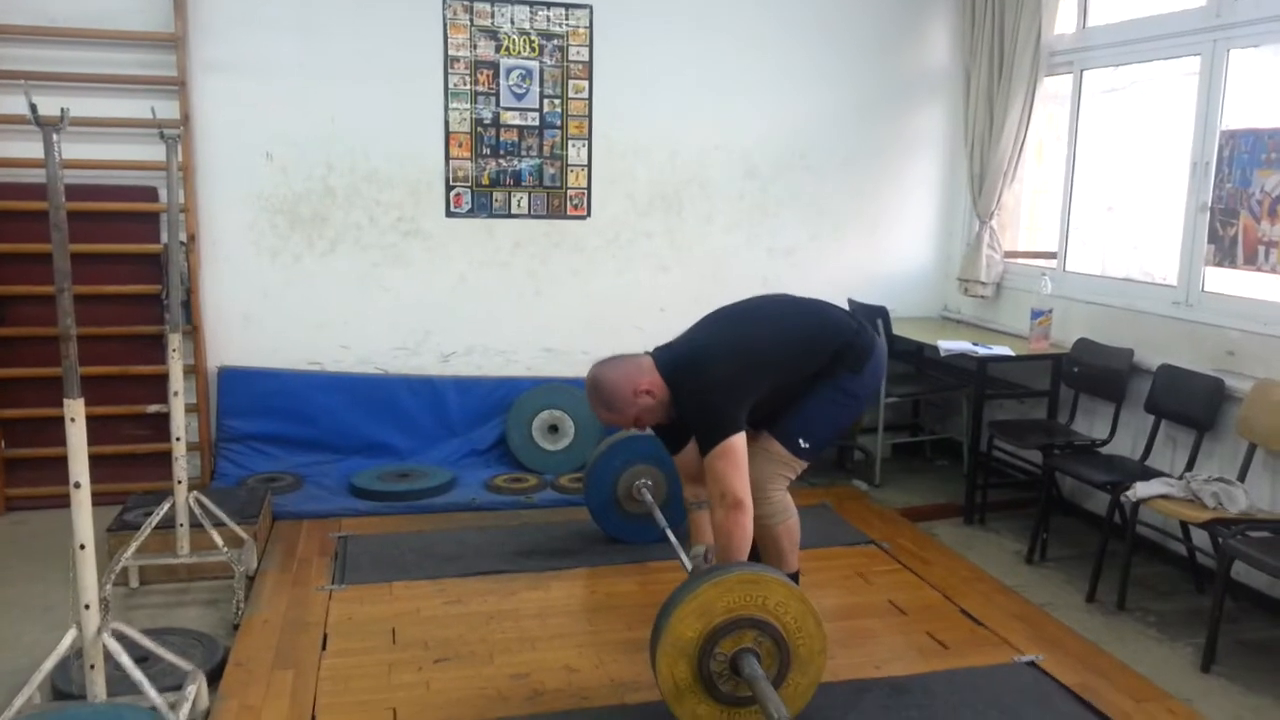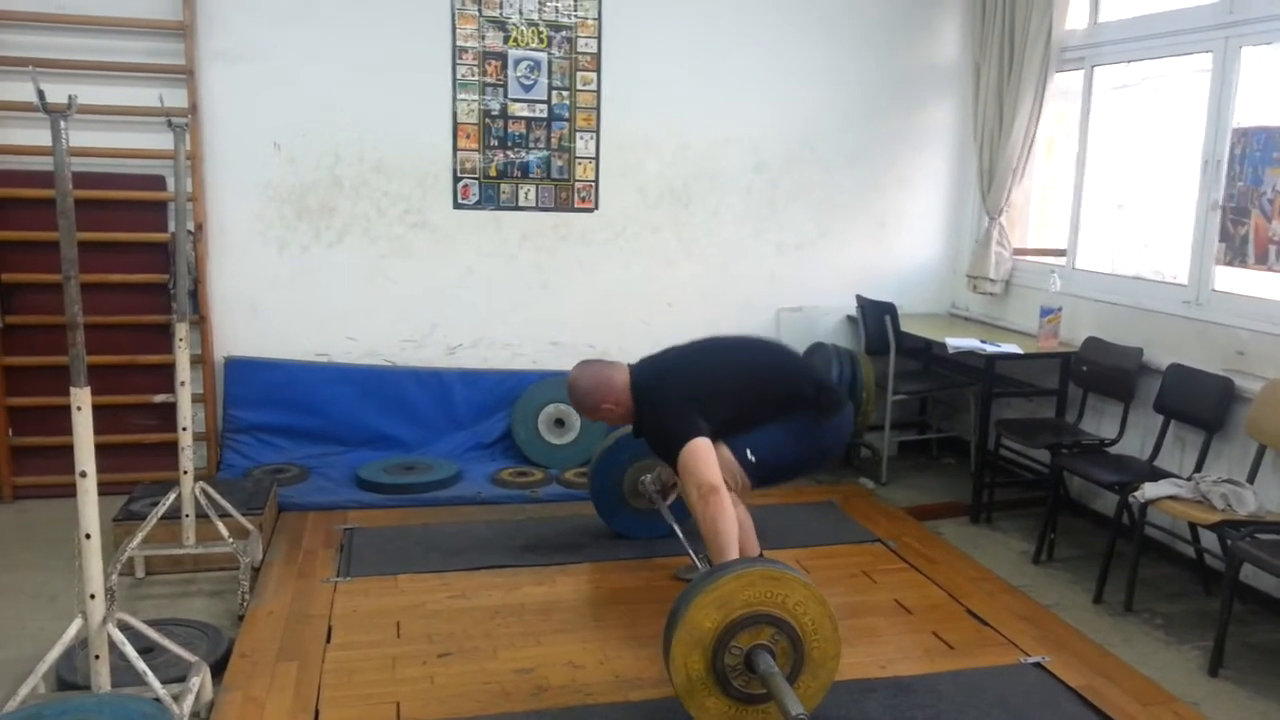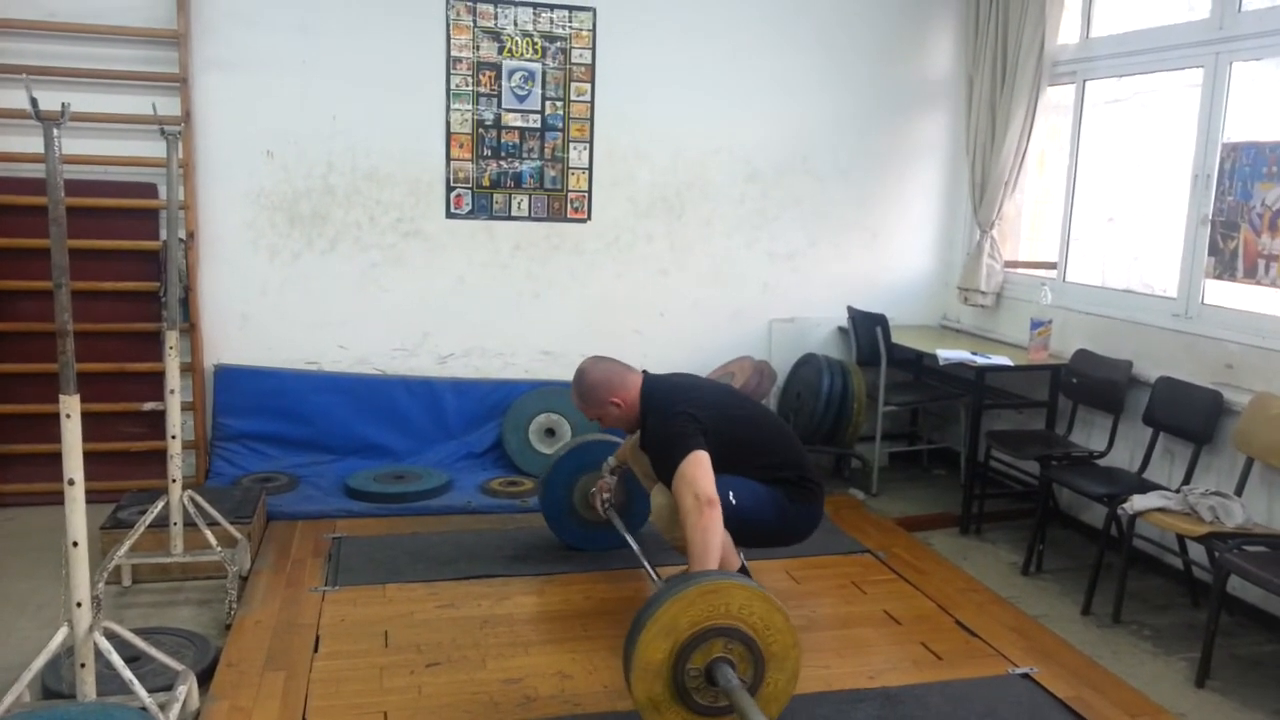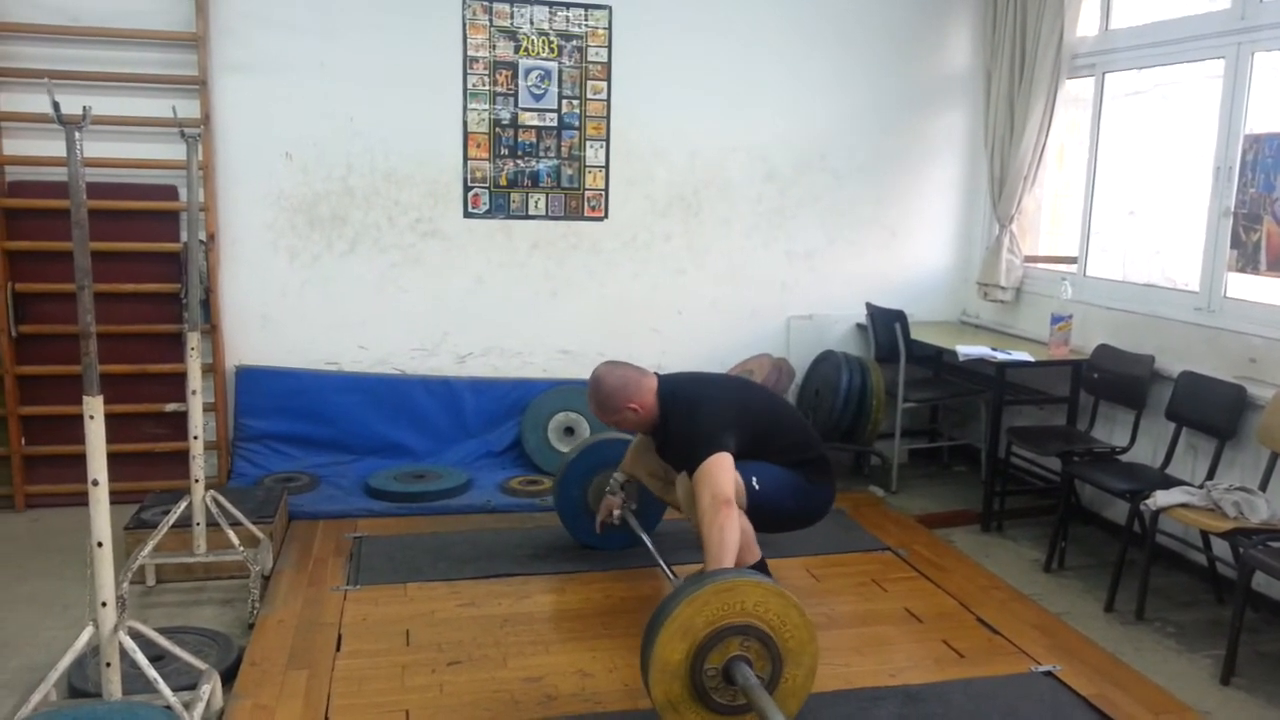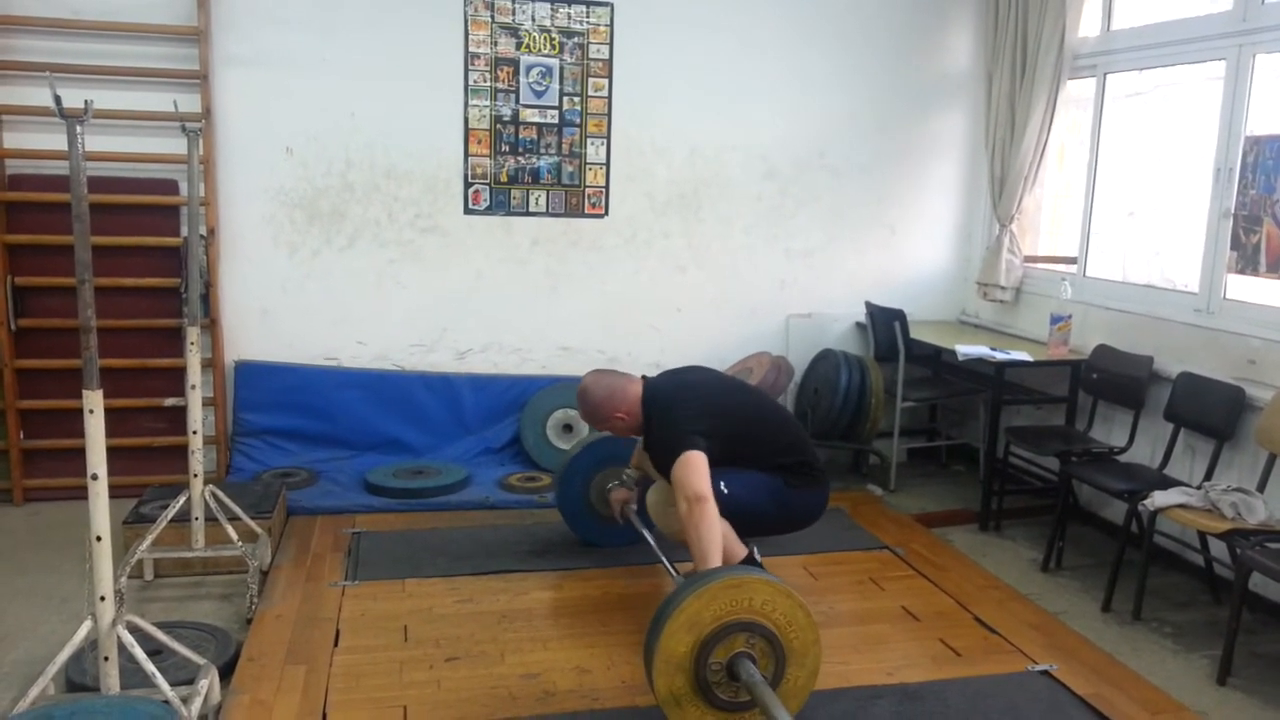
dt=1s
person 1, frame 1
left shoulder: (706, 390)
right shoulder: (668, 384)
left elbow: (731, 501)
right elbow: (697, 482)
right wrist: (702, 566)
left hip: (850, 360)
right hip: (800, 360)
left knee: (762, 478)
right knee: (736, 466)
person 1, frame 2
left shoulder: (664, 406)
right shoulder: (649, 379)
left elbow: (708, 491)
left hip: (821, 416)
right hip: (800, 400)
left knee: (708, 480)
right ankle: (727, 561)
person 1, frame 3
left shoulder: (670, 420)
right shoulder: (660, 393)
left elbow: (702, 504)
right elbow: (641, 437)
right wrist: (612, 469)
left hip: (792, 503)
left knee: (669, 503)
right knee: (640, 450)
right ankle: (726, 559)
person 1, frame 4
left shoulder: (696, 419)
right shoulder: (665, 394)
left elbow: (719, 504)
right wrist: (618, 487)
left hip: (805, 486)
left knee: (696, 489)
right knee: (644, 455)
right ankle: (742, 552)
person 1, frame 5
left shoulder: (673, 423)
right shoulder: (663, 390)
left elbow: (697, 501)
right wrist: (630, 481)
left hip: (796, 491)
left knee: (664, 500)
right knee: (650, 455)
right ankle: (737, 552)
